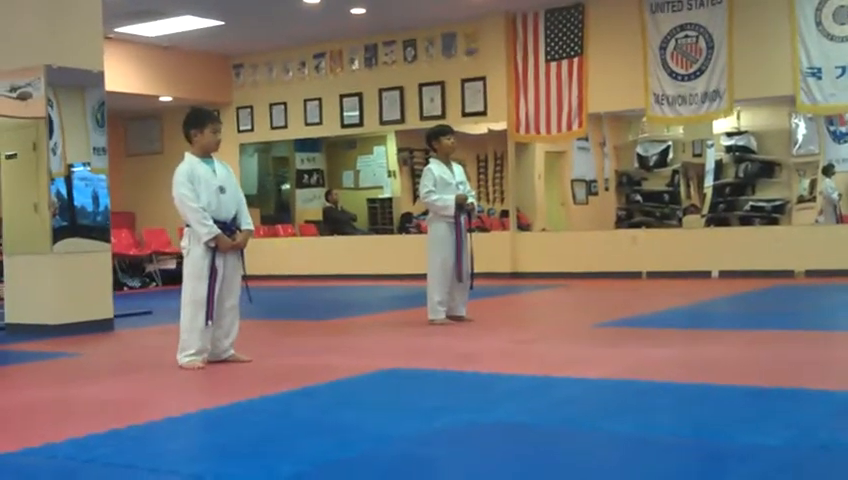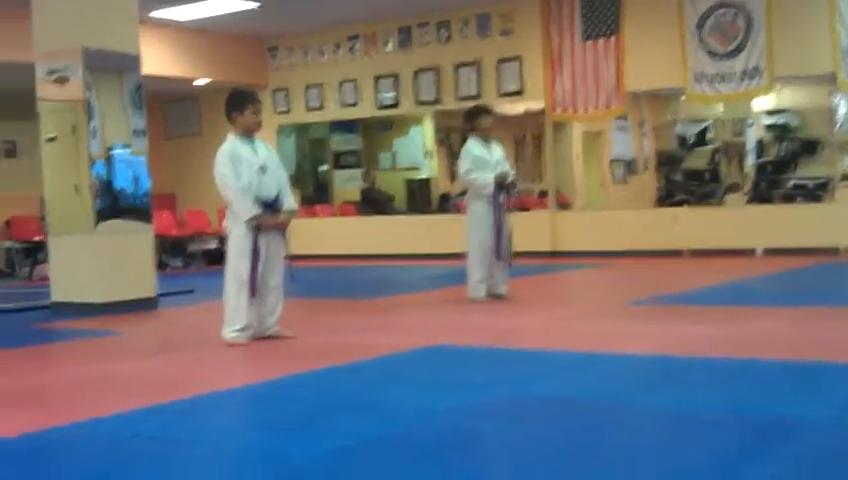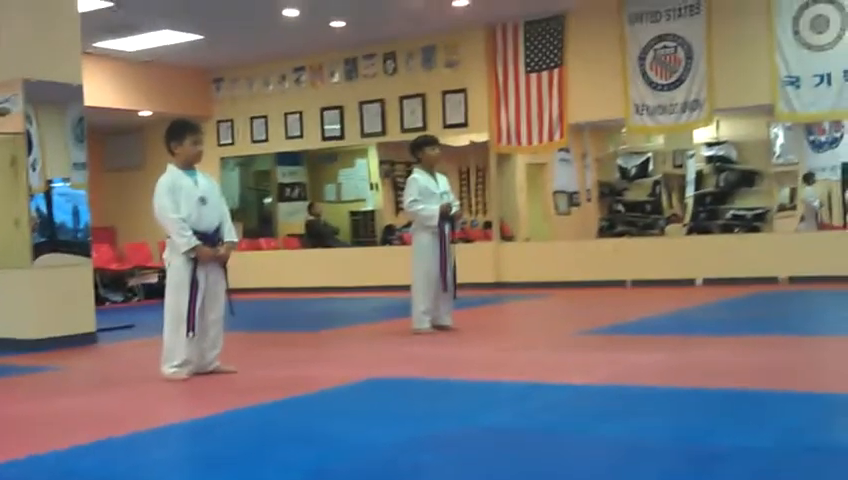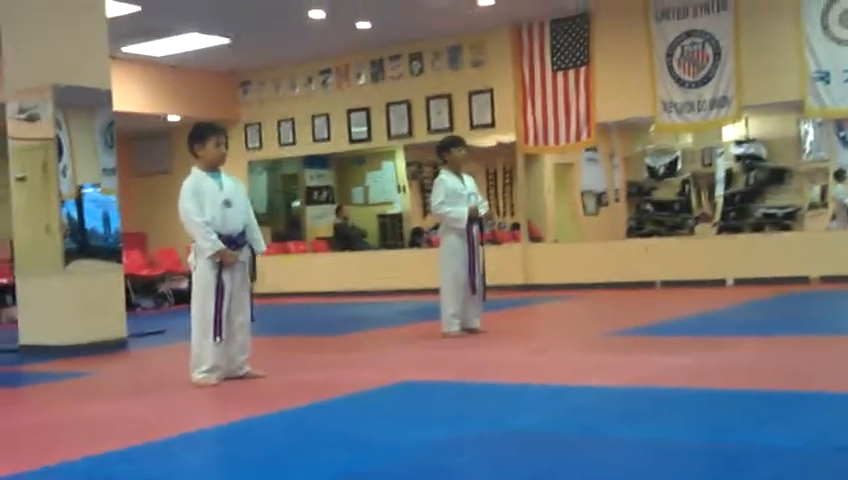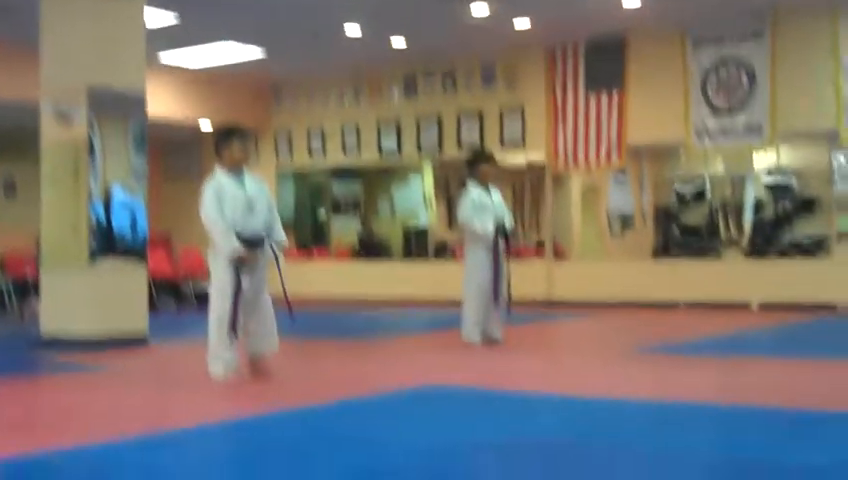
dt=0.4s
person 1, frame 1
left shoulder: (224, 168)
right shoulder: (185, 170)
left elbow: (239, 200)
right elbow: (191, 209)
left wrist: (245, 230)
right wrist: (216, 236)
left hip: (231, 241)
right hip: (202, 242)
left knee: (229, 298)
right knee: (198, 298)
left ankle: (222, 349)
right ankle: (191, 353)
person 1, frame 2
left shoulder: (266, 149)
right shoulder: (228, 151)
left elbow: (281, 180)
right elbow: (231, 188)
left wrist: (286, 210)
right wrist: (257, 216)
left hip: (273, 221)
right hip: (245, 222)
left knee: (272, 276)
right knee: (242, 276)
left ankle: (266, 326)
right ankle: (236, 329)
person 1, frame 3
left shoulder: (208, 181)
right shoulder: (167, 182)
left elbow: (222, 213)
right elbow: (170, 219)
left wrist: (228, 243)
right wrist: (196, 247)
left hip: (214, 253)
right hip: (185, 255)
left knee: (213, 310)
right knee: (181, 310)
left ankle: (207, 361)
right ankle: (176, 365)
person 1, frame 4
left shoulder: (233, 183)
right shoulder: (192, 184)
left elbow: (248, 217)
right elbow: (194, 222)
left wrist: (257, 250)
right wrist: (219, 251)
left hip: (239, 256)
right hip: (210, 258)
left knee: (239, 314)
right knee: (208, 315)
left ankle: (237, 366)
right ankle: (206, 370)
person 1, frame 5
left shoulder: (257, 184)
right shoulder: (214, 186)
left elbow: (270, 214)
right elbow: (214, 223)
left wrist: (279, 242)
right wrist: (237, 251)
left hip: (257, 255)
right hip: (229, 258)
left knee: (260, 309)
right knee: (225, 312)
left ankle: (259, 357)
right ankle: (222, 365)
person 2, frame 1
left shoulder: (459, 169)
right shoulder: (431, 170)
left elbow: (468, 192)
right elbow: (426, 197)
left wrist: (470, 203)
right wrist: (453, 201)
left hip: (458, 223)
right hip: (441, 224)
left knee: (461, 267)
right knee: (441, 268)
left ankle: (456, 310)
right ankle: (437, 313)
person 2, frame 2
left shoulder: (497, 147)
right shoulder: (470, 148)
left elbow: (506, 171)
right elbow: (465, 175)
left wrist: (508, 180)
right wrist: (492, 179)
left hip: (497, 202)
right hip: (480, 202)
left knee: (499, 244)
right knee: (480, 246)
left ankle: (497, 287)
right ankle: (478, 290)
person 2, frame 3
left shoulder: (442, 179)
right shoulder: (415, 179)
left elbow: (452, 202)
right elbow: (410, 206)
left wrist: (454, 212)
right wrist: (437, 211)
left hip: (443, 233)
right hip: (425, 234)
left knee: (445, 277)
right knee: (425, 277)
left ankle: (441, 319)
right ankle: (422, 322)
person 2, frame 4
left shoulder: (469, 180)
right shoulder: (442, 181)
left elbow: (479, 202)
right elbow: (437, 208)
left wrist: (483, 213)
right wrist: (465, 214)
left hip: (471, 235)
right hip: (453, 236)
left knee: (474, 278)
right knee: (454, 280)
left ankle: (471, 322)
right ankle: (451, 325)
person 2, frame 5
left shoulder: (495, 194)
right shoulder: (471, 194)
left elbow: (505, 217)
right elbow: (465, 220)
left wrist: (506, 227)
right wrist: (490, 228)
left hip: (496, 247)
right hip: (478, 247)
left knee: (497, 289)
right knee: (477, 290)
left ankle: (492, 331)
right ankle: (472, 334)
